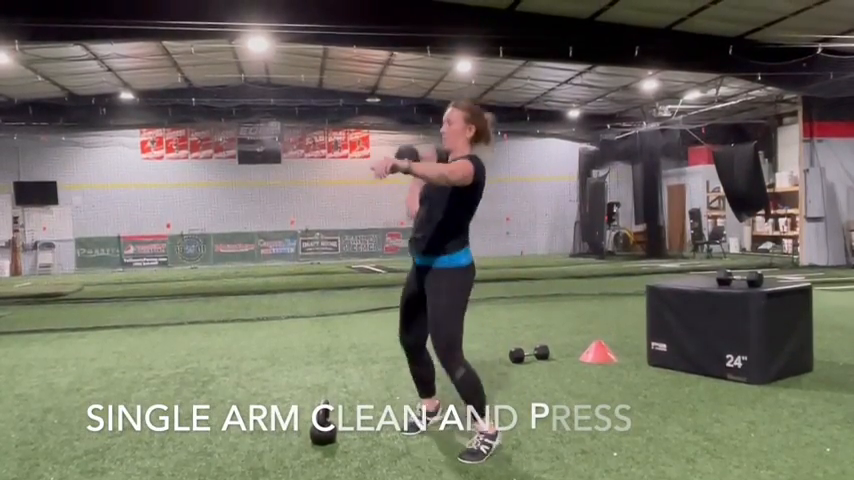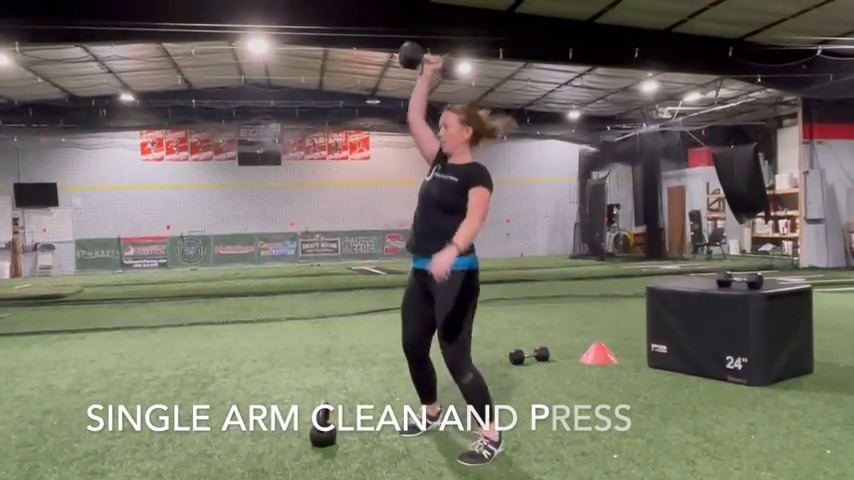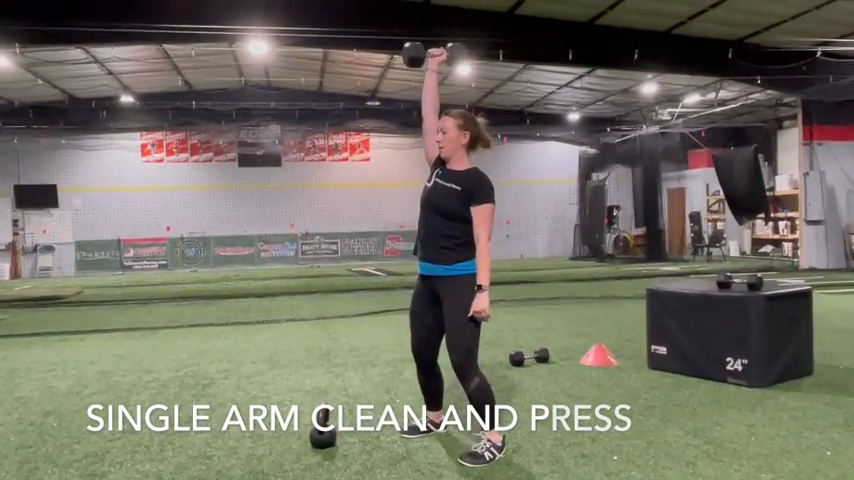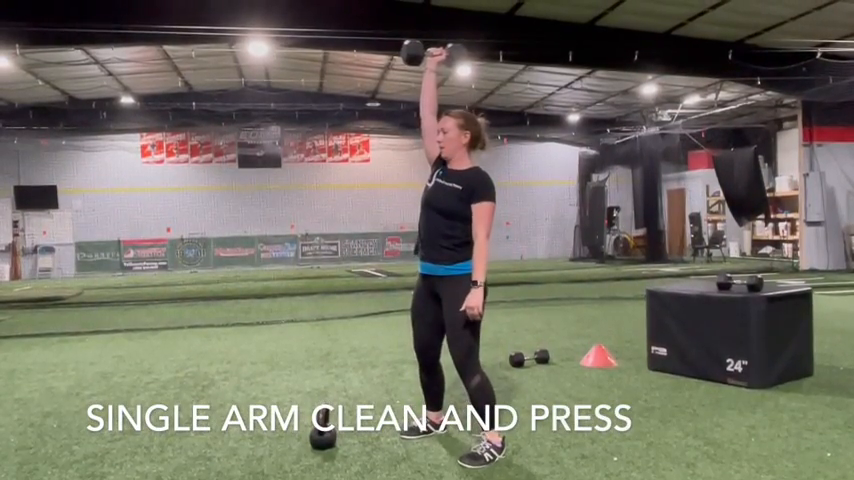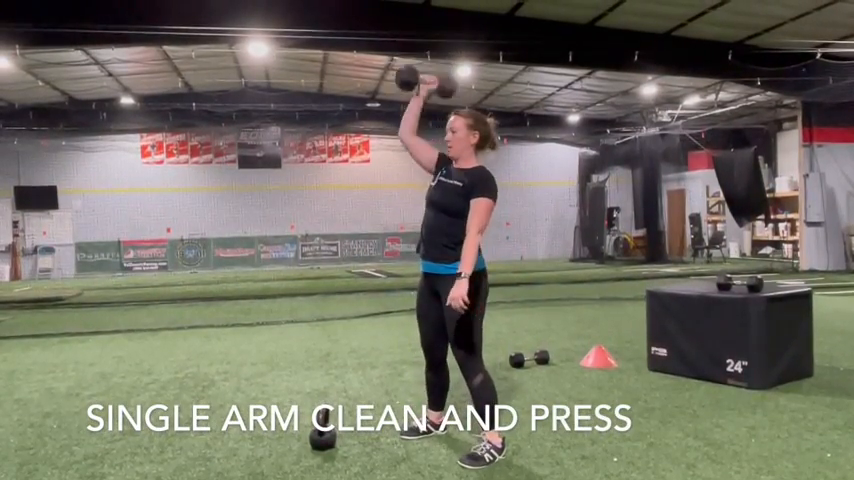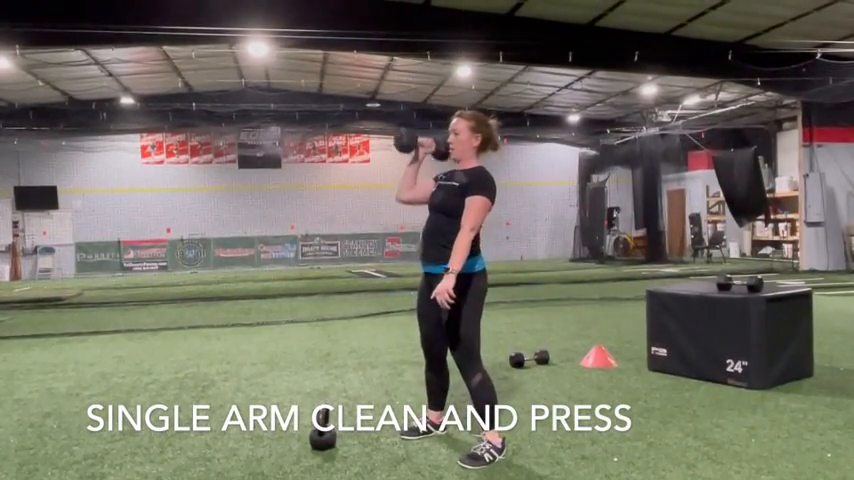
dt=0.3s
person 1, frame 1
left shoulder: (471, 166)
right shoulder: (441, 165)
left elbow: (442, 175)
right elbow: (416, 208)
left wrist: (400, 165)
right wrist: (410, 165)
left hip: (450, 271)
right hip: (422, 268)
left knee: (448, 352)
right knee: (410, 342)
left ankle: (487, 429)
right ankle: (429, 405)
person 1, frame 2
left shoulder: (476, 175)
right shoulder: (439, 162)
left elbow: (473, 221)
right elbow: (414, 118)
left wrist: (451, 252)
right wrist: (425, 76)
left hip: (456, 275)
right hip: (421, 272)
left knee: (456, 358)
right knee: (413, 347)
left ankle: (490, 435)
right ankle: (430, 412)
person 1, frame 3
left shoulder: (477, 182)
right shoulder: (437, 168)
left elbow: (482, 241)
right elbow: (427, 113)
left wrist: (483, 290)
right wrist: (432, 69)
left hip: (460, 282)
right hip: (427, 279)
left knee: (463, 362)
right knee: (422, 354)
left ankle: (494, 438)
right ankle: (434, 419)
person 1, frame 4
left shoulder: (478, 181)
right shoulder: (438, 167)
left elbow: (481, 239)
right elbow: (425, 113)
left wrist: (477, 287)
right wrist: (430, 68)
left hip: (459, 281)
right hip: (428, 278)
left knee: (465, 360)
right knee: (425, 352)
left ankle: (494, 440)
right ankle: (434, 419)
person 1, frame 5
left shoulder: (480, 179)
right shoulder: (443, 167)
left elbow: (474, 233)
right elbow: (406, 137)
left wrist: (464, 281)
right wrist: (420, 94)
left hip: (460, 279)
right hip: (431, 277)
left knee: (467, 358)
right knee: (432, 352)
left ankle: (494, 440)
right ankle: (434, 420)
person 1, frame 6
left shoulder: (480, 179)
right shoulder: (447, 178)
left elbow: (467, 231)
right elbow: (404, 194)
left wrist: (451, 276)
right wrist: (417, 157)
left hip: (461, 280)
right hip: (431, 277)
left knee: (466, 357)
right knee: (432, 352)
left ankle: (494, 440)
right ankle: (434, 419)
